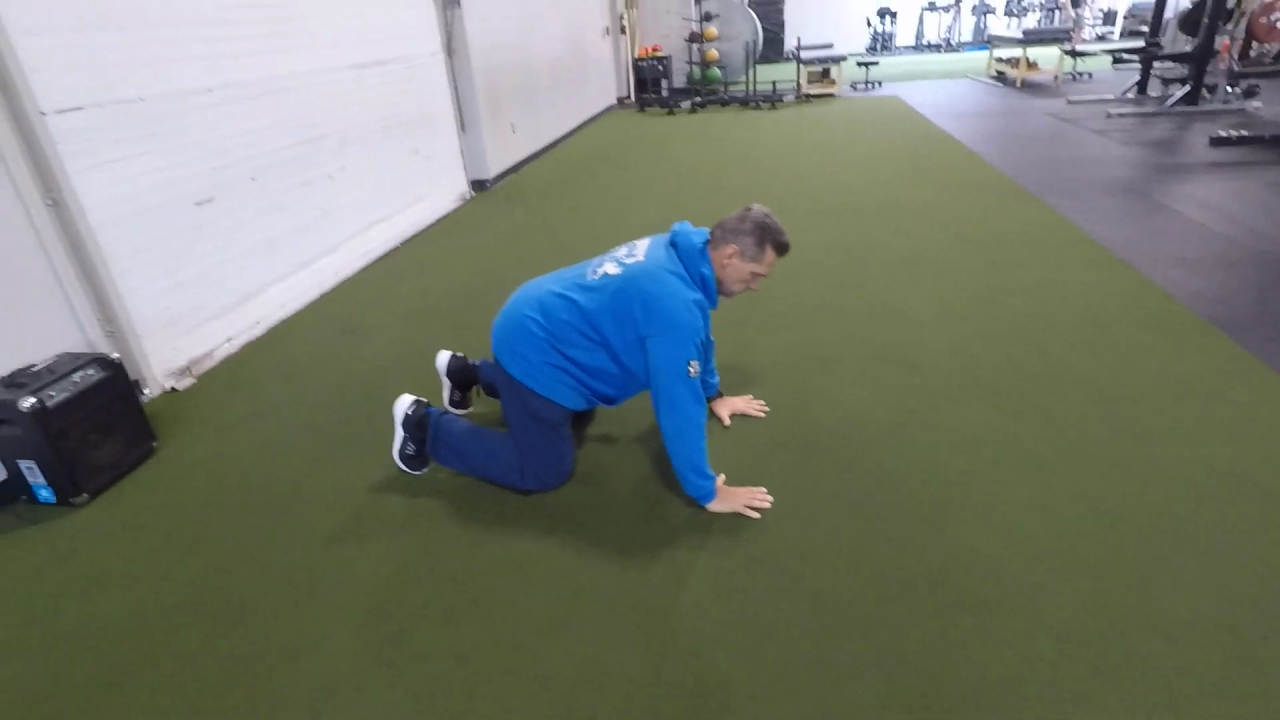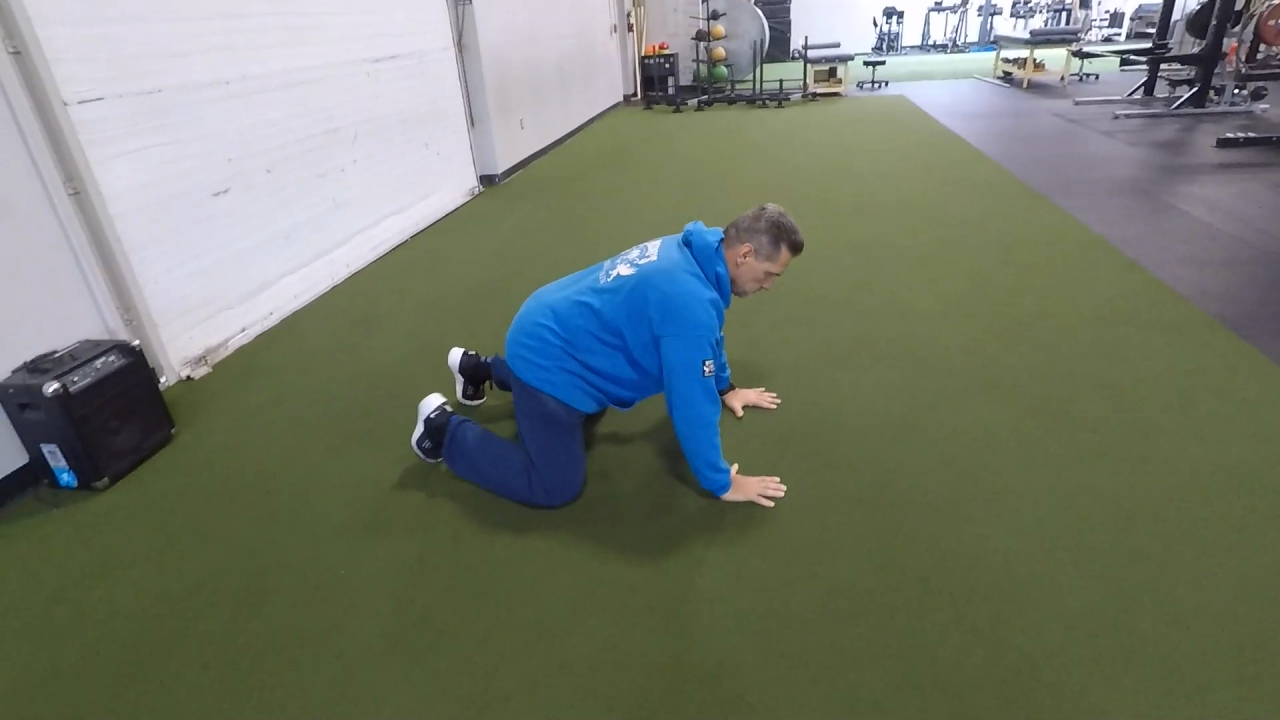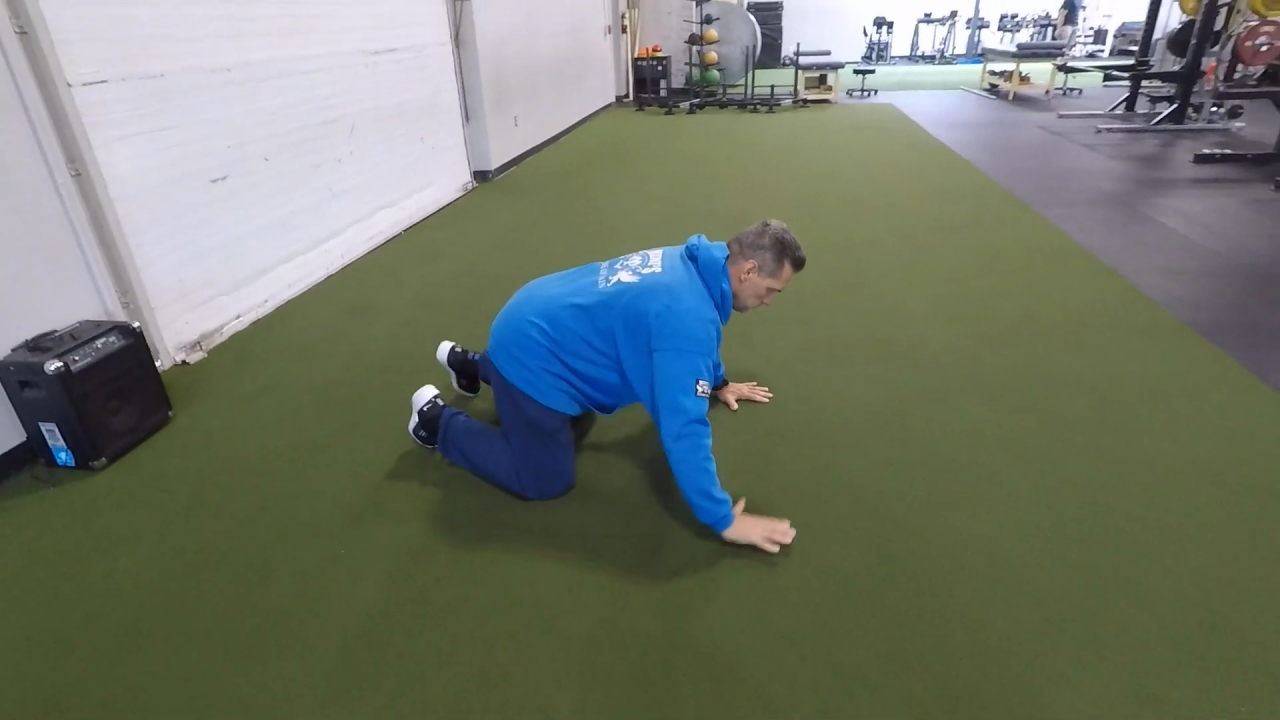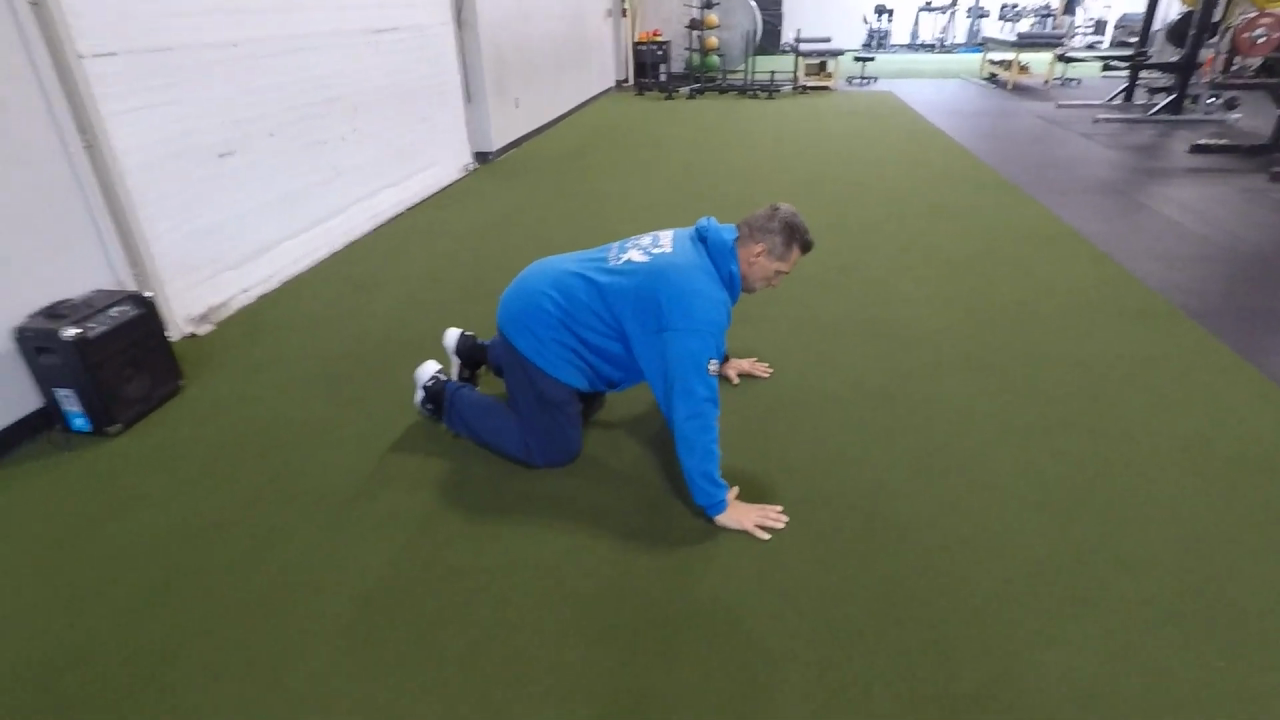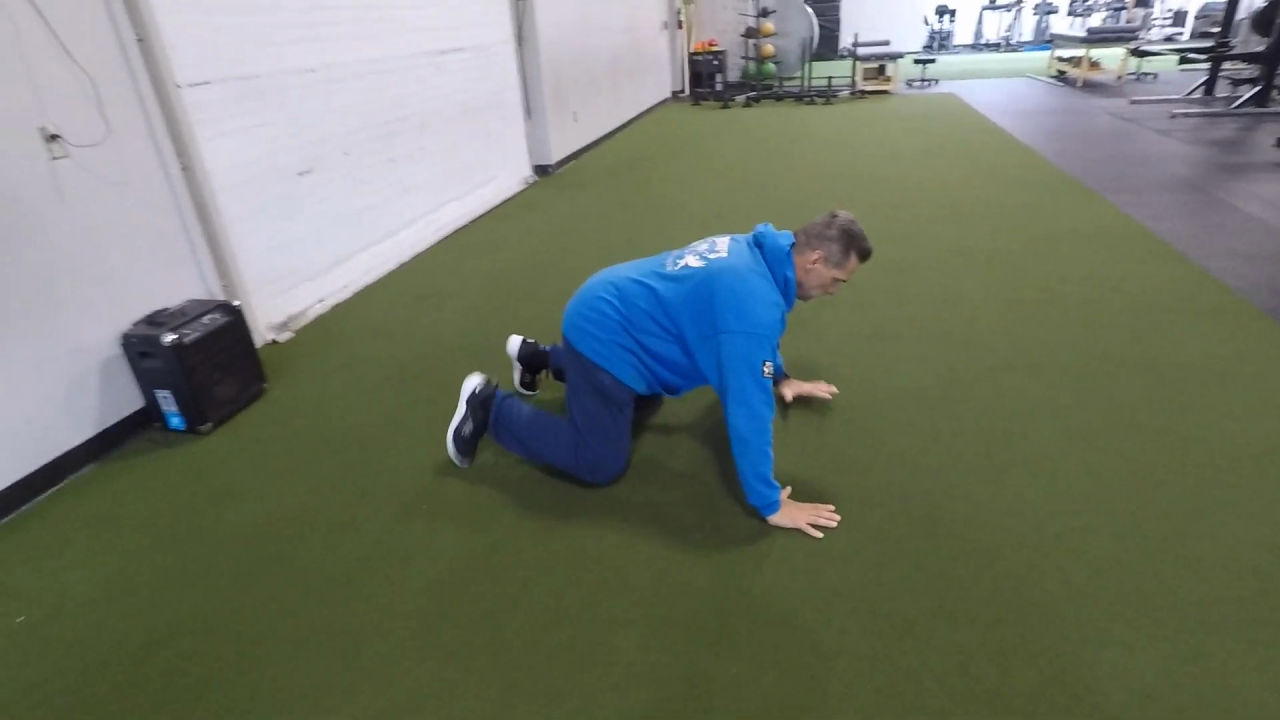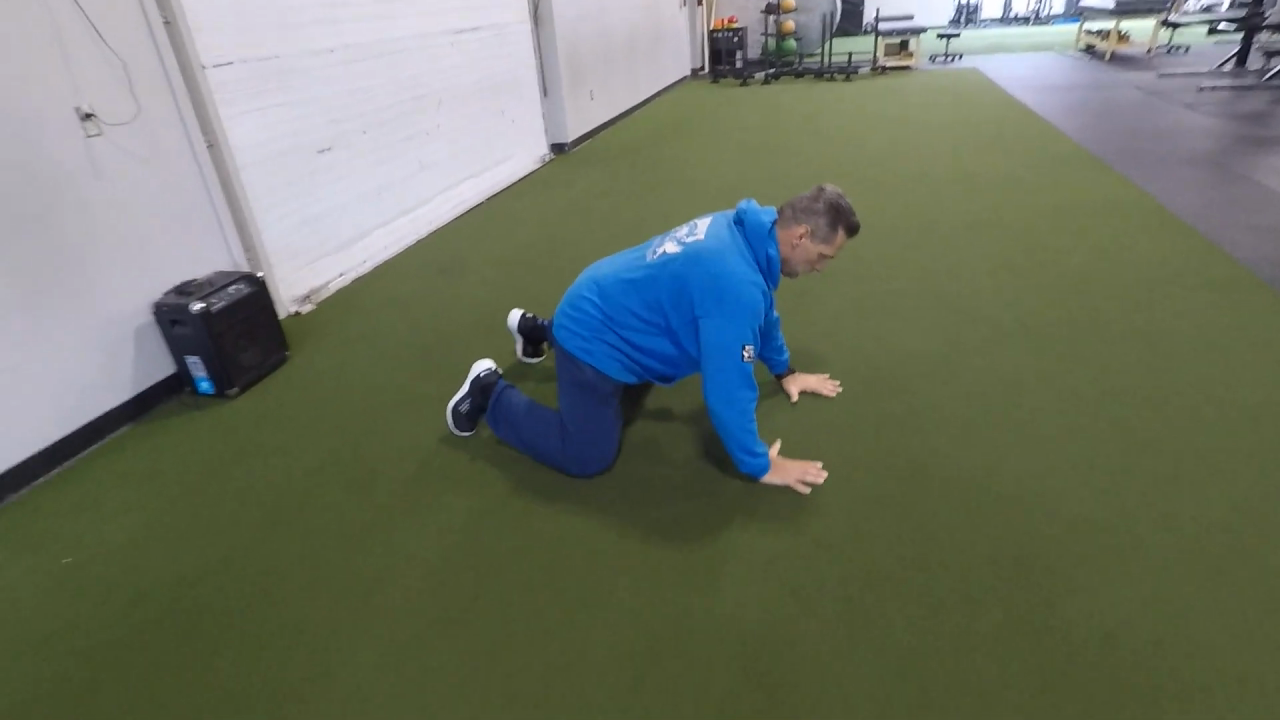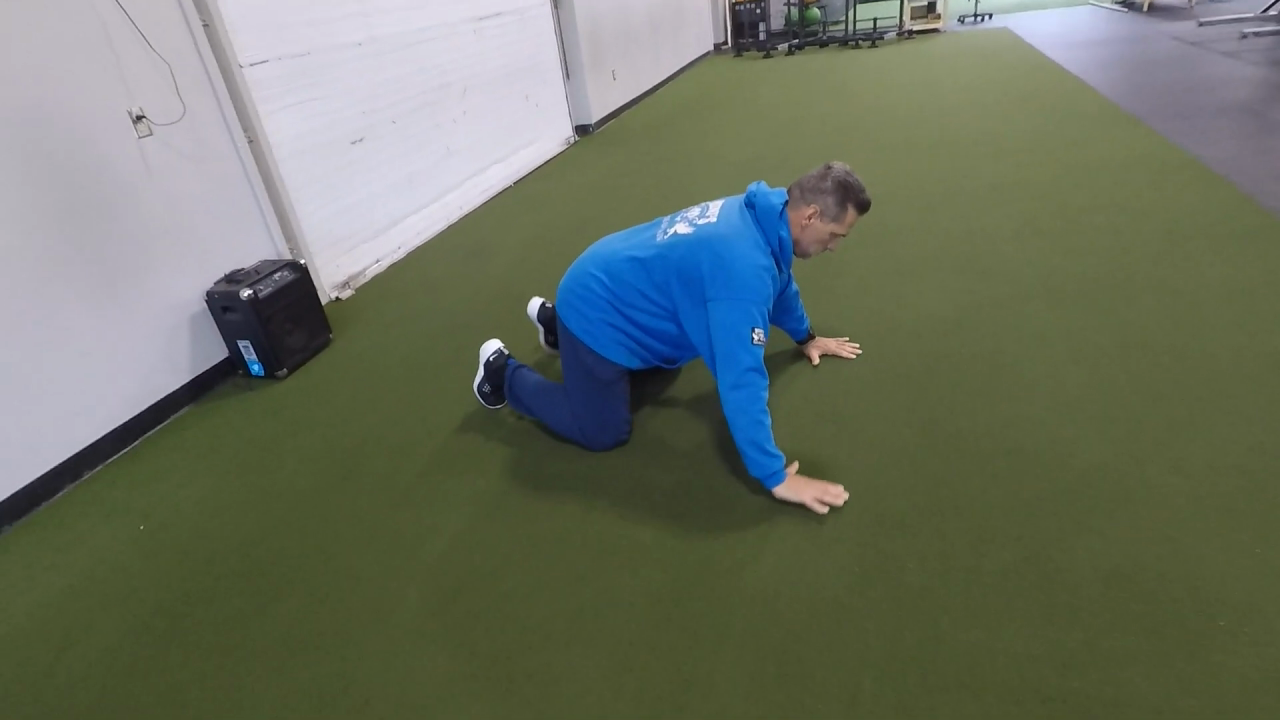
dt=0.4s
person 1, frame 1
left shoulder: (684, 252)
right shoulder: (675, 303)
left elbow: (697, 338)
right elbow: (680, 406)
left wrist: (713, 394)
right wrist: (707, 492)
left hip: (538, 323)
right hip: (533, 349)
left knee: (578, 416)
right knee: (546, 471)
left ankle: (468, 372)
right ankle: (425, 426)
person 1, frame 2
left shoulder: (696, 252)
right shoulder: (690, 302)
right elbow: (693, 403)
left wrist: (725, 387)
right wrist: (721, 482)
left hip: (547, 331)
right hip: (547, 361)
left knee: (586, 412)
right knee: (555, 487)
left ankle: (480, 368)
right ankle: (445, 430)
person 1, frame 3
left shoulder: (694, 264)
right shoulder: (689, 316)
right elbow: (683, 429)
left wrist: (718, 383)
right wrist: (725, 520)
left hip: (533, 323)
right hip: (530, 354)
left knee: (574, 424)
right knee: (547, 481)
left ankle: (472, 364)
right ankle: (437, 421)
person 1, frame 4
left shoulder: (702, 245)
right shoulder: (700, 299)
right elbow: (693, 407)
left wrist: (717, 360)
right wrist: (717, 503)
left hip: (543, 296)
right hip: (541, 326)
left knee: (585, 401)
right knee: (554, 448)
left ankle: (476, 351)
right ankle: (442, 393)
person 1, frame 5
left shoulder: (760, 252)
right shoulder: (757, 304)
right elbow: (749, 410)
left wrist: (781, 378)
right wrist: (770, 503)
left hip: (608, 309)
right hip: (604, 335)
left knee: (642, 403)
right knee: (599, 464)
left ankle: (538, 357)
right ankle: (487, 405)
person 1, frame 6
left shoulder: (747, 231)
right shoulder: (736, 284)
left elbow: (762, 312)
right elbow: (729, 390)
left wrist: (784, 371)
right wrist: (761, 466)
left hip: (605, 307)
right hip: (593, 337)
left knee: (637, 380)
right knee: (589, 458)
left ankle: (536, 330)
right ankle: (489, 392)
person 1, frame 7
left shoulder: (759, 215)
right shoulder: (744, 266)
left elbow: (779, 282)
right elbow: (741, 381)
left wrist: (806, 337)
right wrist: (775, 477)
left hip: (612, 283)
right hip: (596, 312)
left knee: (667, 364)
right knee: (604, 432)
left ankle: (555, 318)
right ankle: (503, 373)
